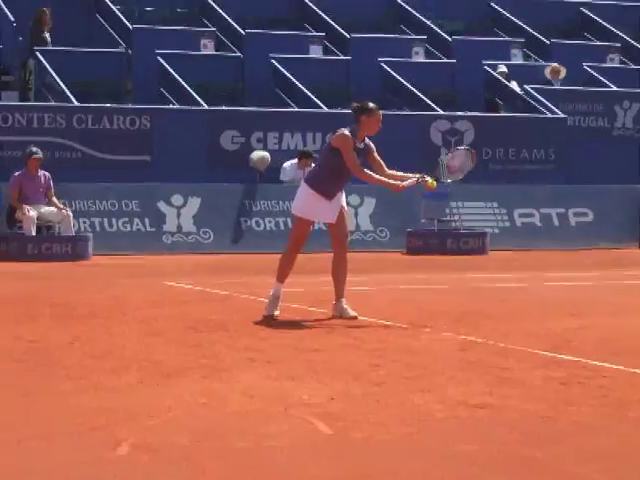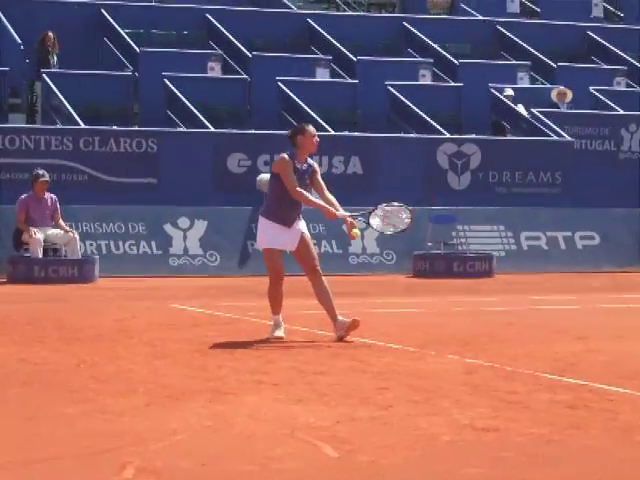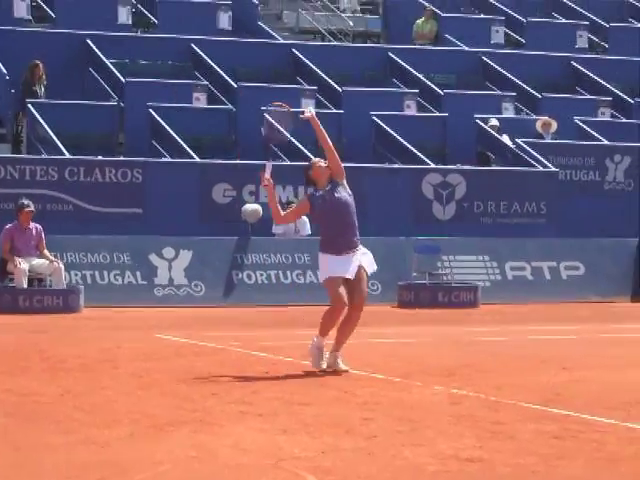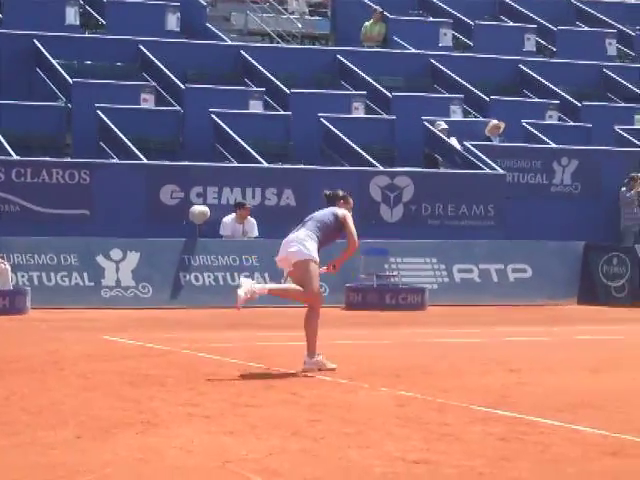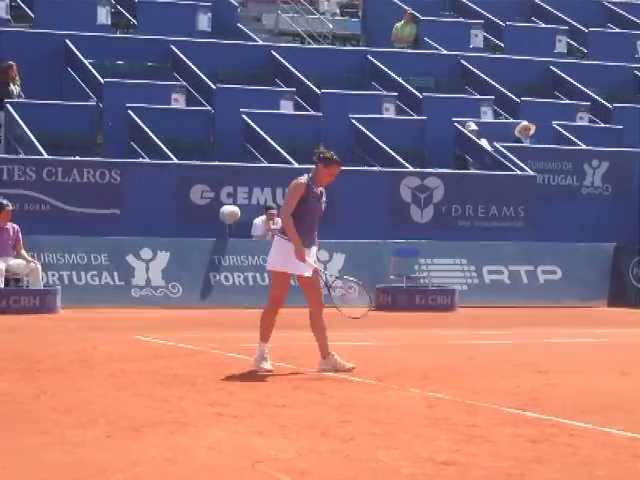
dt=1s
person 1, frame 1
left shoulder: (367, 146)
right shoulder: (344, 136)
left elbow: (385, 172)
right elbow: (358, 172)
left wrist: (416, 177)
right wrist: (392, 185)
left hip: (335, 197)
right hip: (312, 193)
left knee: (341, 248)
right knee: (295, 246)
left ankle: (340, 303)
right ankle: (275, 296)
person 1, frame 2
left shoulder: (312, 167)
right shoulder: (284, 160)
left elbow: (325, 194)
right elbow: (295, 192)
left wrist: (344, 216)
right wrist: (325, 209)
left hip: (295, 224)
right hip: (271, 224)
left knee: (315, 271)
right knee: (277, 277)
left ankle: (337, 322)
right ankle: (277, 323)
person 1, frame 3
left shoulder: (339, 181)
right shoulder: (308, 199)
left elbow: (330, 149)
right elbow: (279, 219)
left wrist: (314, 121)
right wrist: (270, 191)
left hip: (355, 254)
right hip: (330, 257)
left knee: (358, 304)
right knee: (339, 303)
left ankle: (334, 356)
right ankle: (318, 343)
person 1, frame 4
left shoulder: (319, 215)
right shoulder: (342, 213)
right elbow: (353, 242)
right wrist: (336, 263)
left hip: (288, 246)
right hip: (303, 244)
left knee: (315, 302)
right knee: (311, 295)
left ankle: (312, 358)
right ankle: (257, 288)
person 1, frame 5
left shoulder: (321, 192)
right shoulder: (299, 184)
right elbow: (284, 215)
left wrist: (312, 248)
right wrist: (297, 245)
left hip: (307, 252)
right hip: (286, 249)
left knee: (317, 305)
right knee: (276, 302)
left ankle: (327, 358)
right ankle: (261, 354)
